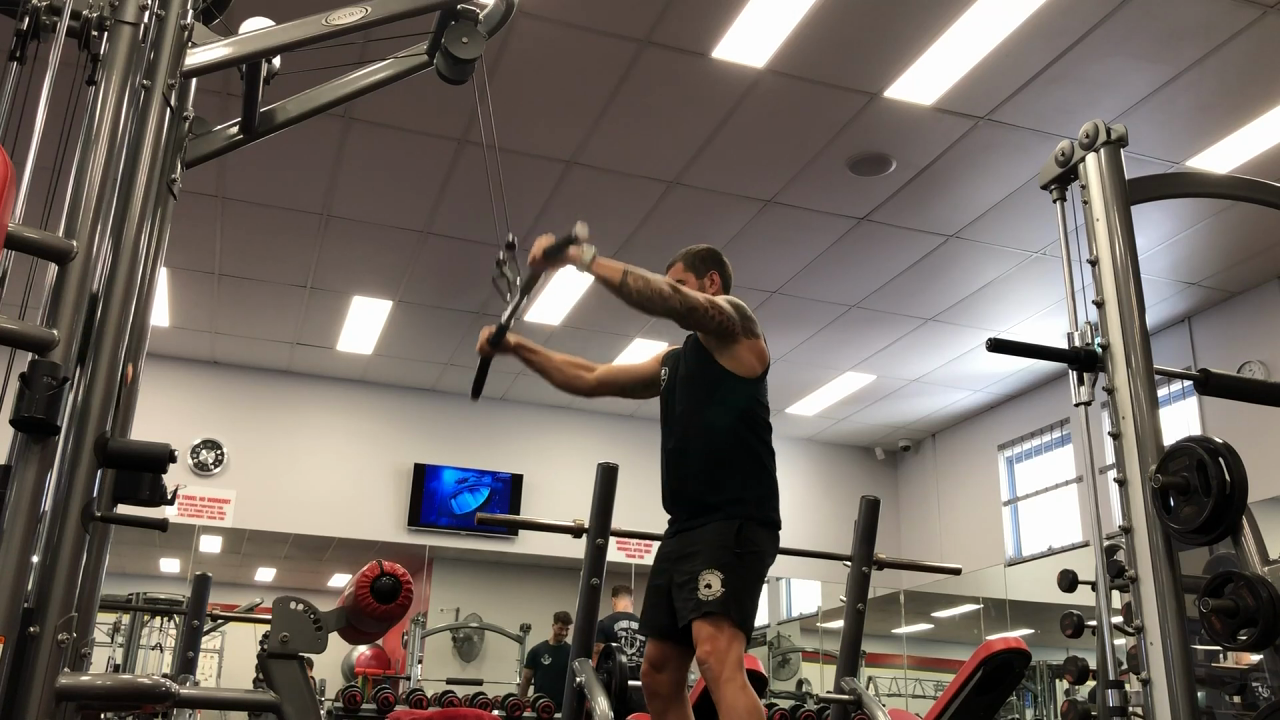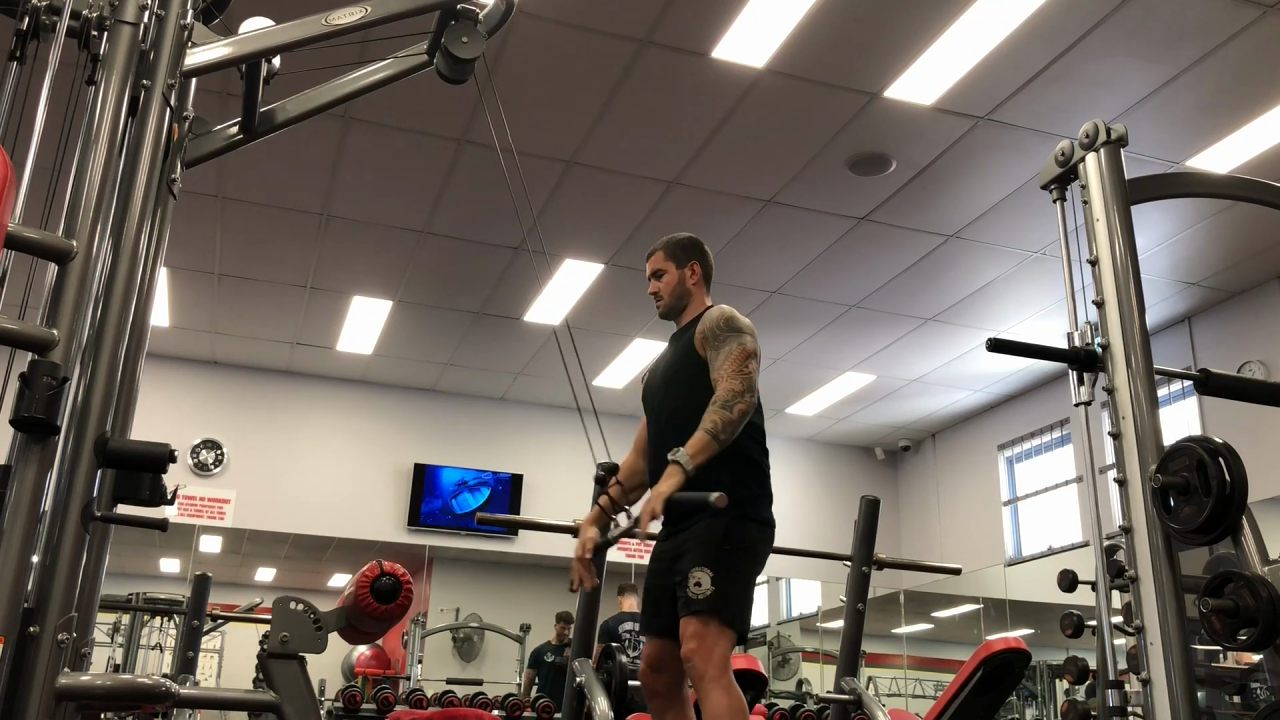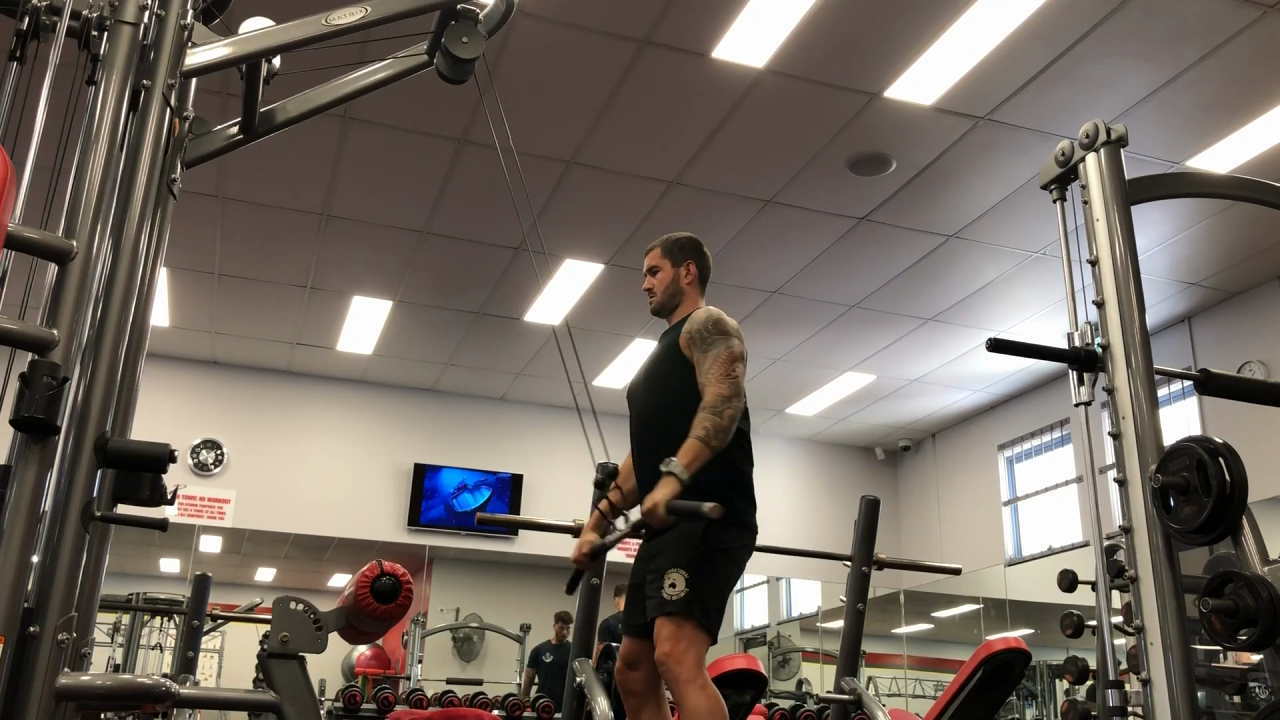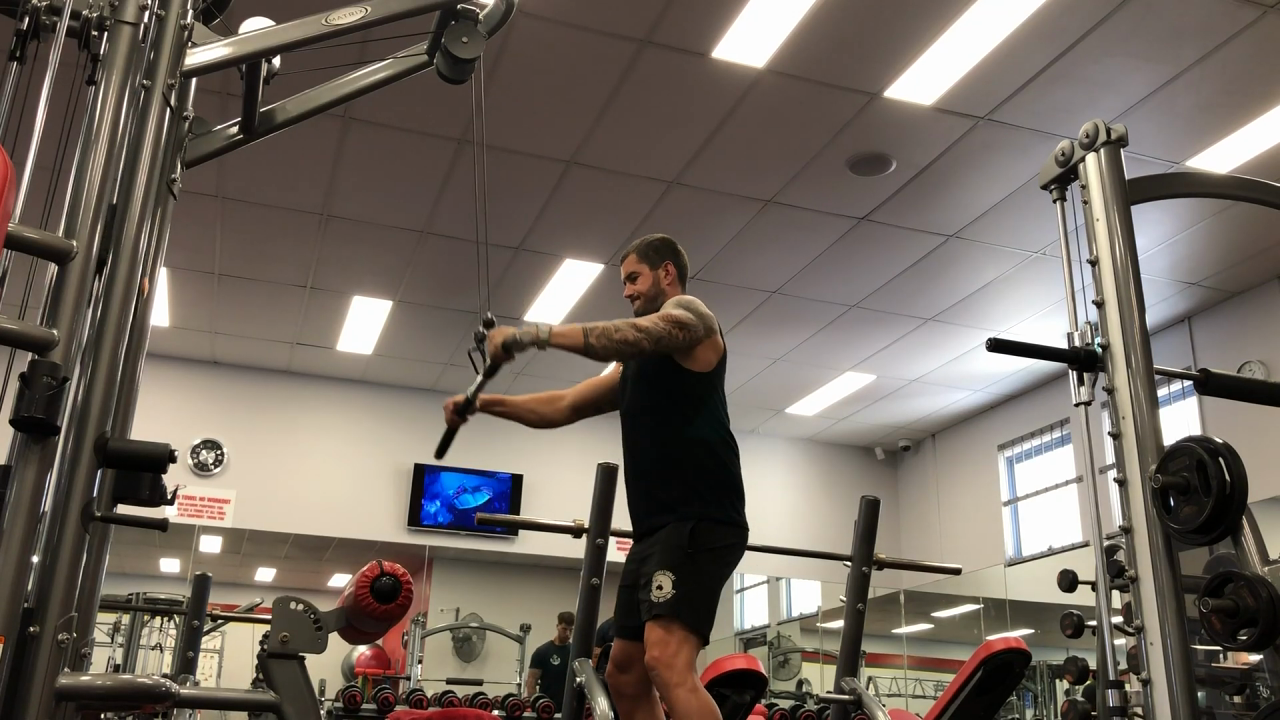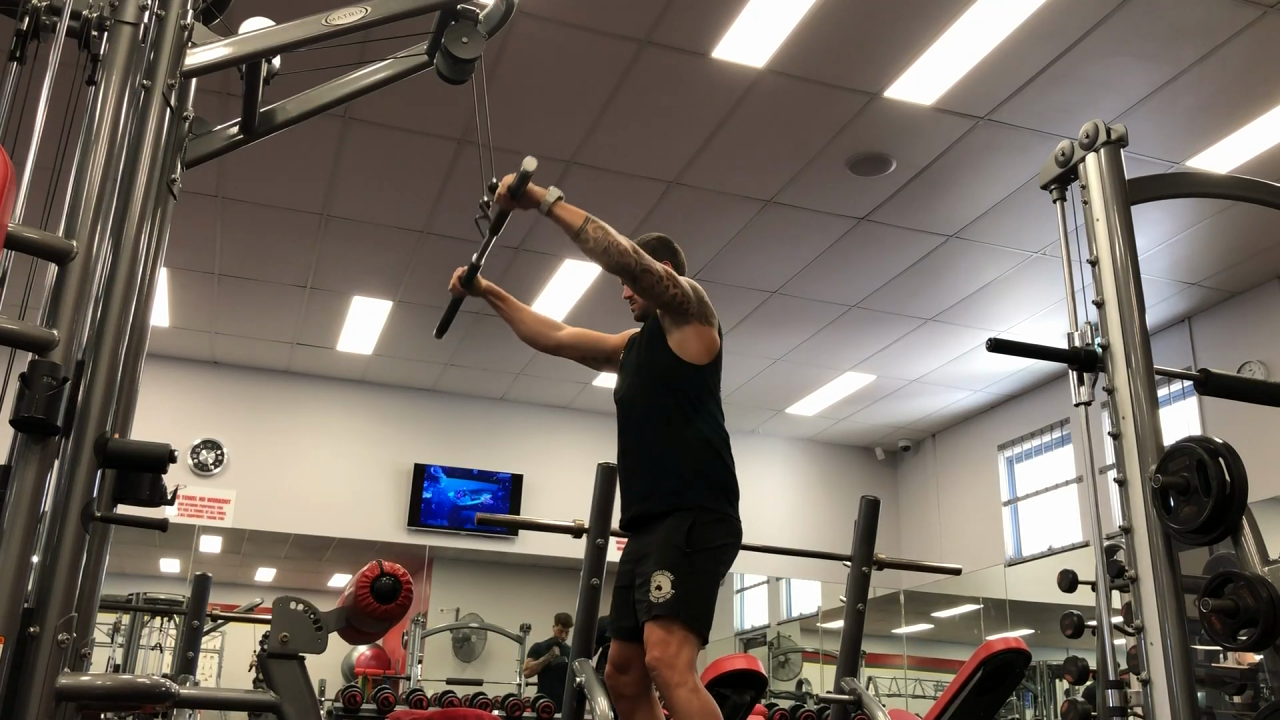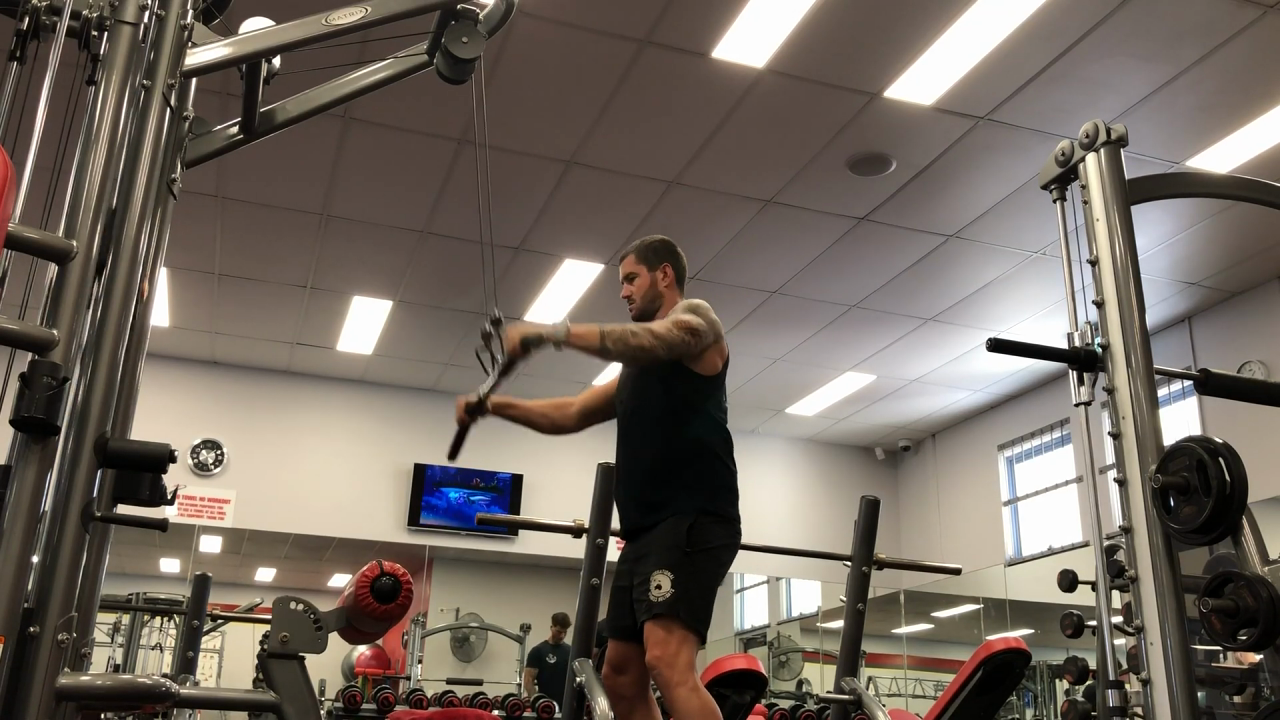
dt=0.7s
person 1, frame 1
left shoulder: (733, 320)
right shoulder: (673, 361)
left elbow: (658, 294)
right elbow: (592, 379)
left wrist: (577, 254)
right wrist: (518, 346)
left hip: (734, 523)
right hip: (685, 529)
left knee: (718, 658)
right knee: (660, 675)
person 1, frame 2
left shoulder: (723, 324)
right shoulder: (662, 366)
left elbow: (737, 397)
right elbow: (640, 459)
left wrist: (677, 470)
right wrist: (596, 518)
left hip: (728, 519)
right hip: (679, 527)
left knee: (703, 657)
right knee: (658, 673)
person 1, frame 3
left shoulder: (710, 327)
right shoulder: (662, 355)
left elbow: (723, 403)
right elbow: (641, 455)
left wrist: (674, 477)
right wrist: (596, 523)
left hip: (709, 521)
right hip: (665, 529)
left knee: (677, 657)
right knee: (634, 671)
person 1, frame 4
left shoulder: (688, 315)
right shoulder: (635, 364)
left elbow: (627, 335)
right elbow: (565, 407)
left wrist: (533, 334)
right wrist: (483, 404)
left hip: (700, 521)
right hip: (657, 529)
left knee: (667, 661)
right knee: (625, 673)
person 1, frame 5
left shoulder: (689, 315)
right shoulder: (632, 347)
left elbow: (626, 258)
right elbow: (554, 338)
left wrist: (545, 199)
right wrist: (489, 293)
left hip: (692, 519)
right hip: (649, 526)
left knee: (668, 662)
right knee: (624, 674)
person 1, frame 6
left shoulder: (695, 319)
right shoulder: (637, 366)
left elbow: (644, 339)
right elbow: (571, 415)
left wrist: (551, 332)
right wrist: (497, 405)
left hip: (692, 521)
right hip: (647, 530)
left knee: (668, 662)
right knee: (621, 675)
